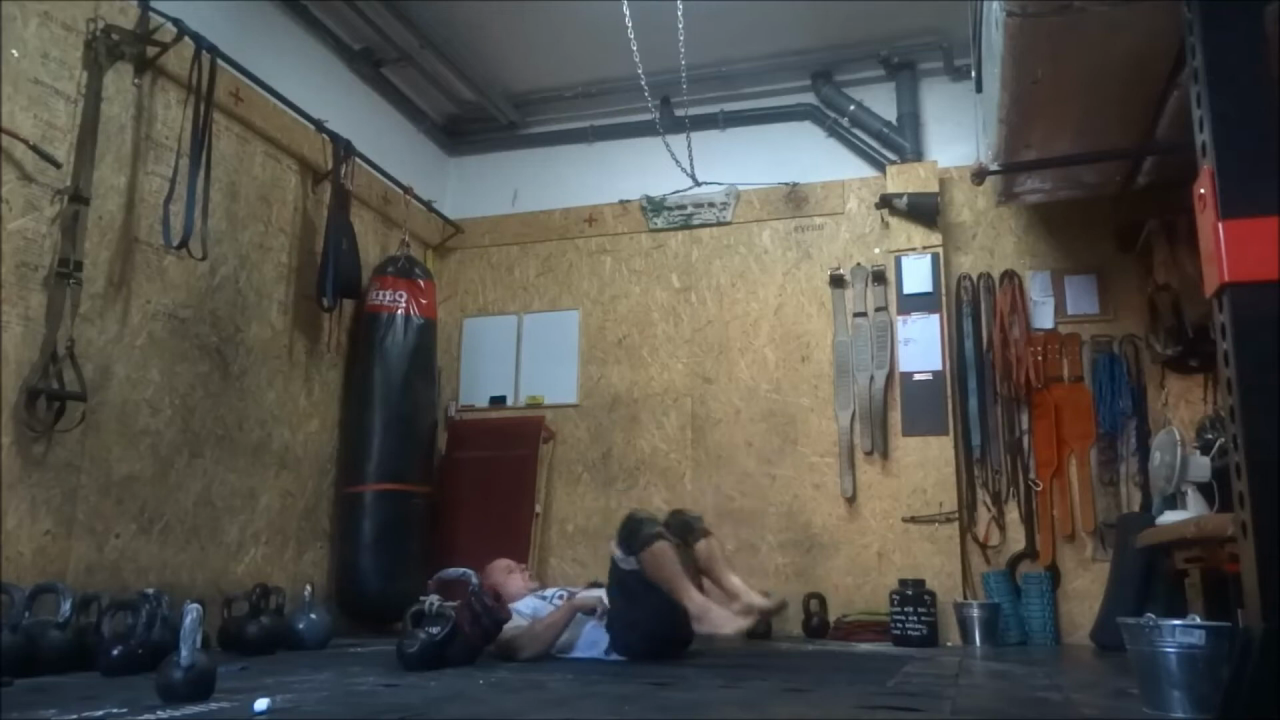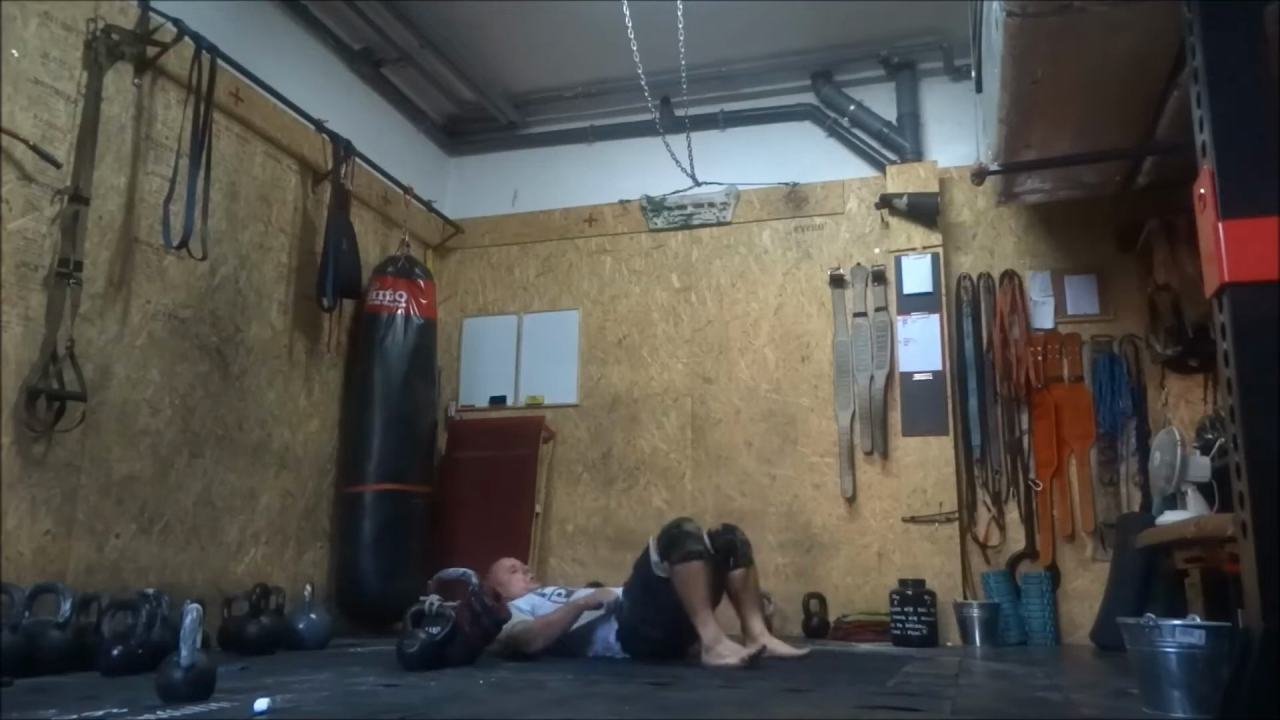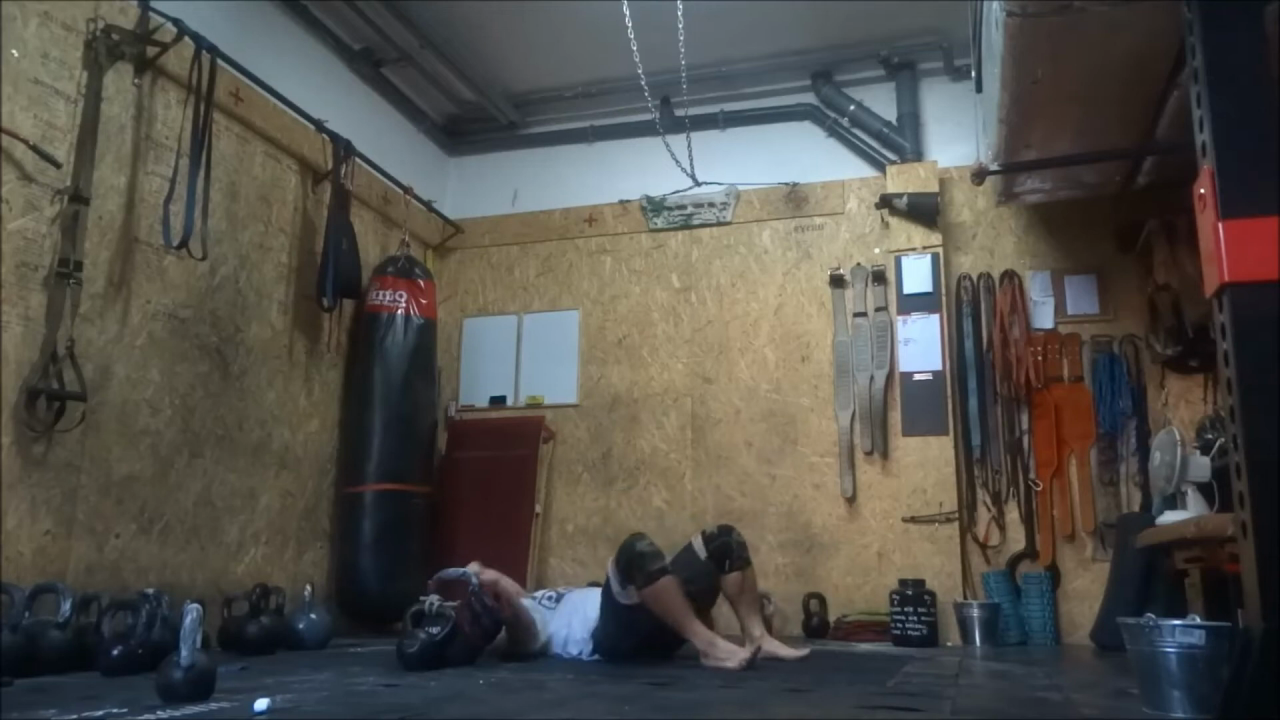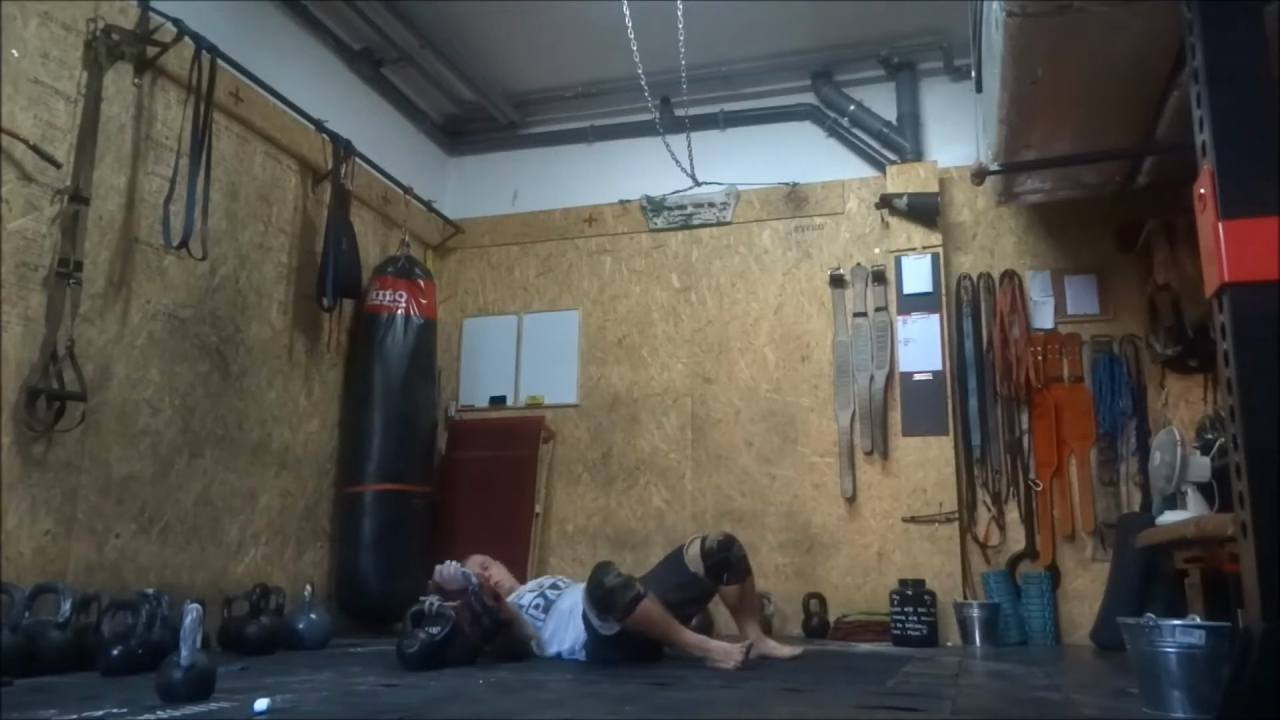
dt=0.4s
person 1, frame 1
left shoulder: (550, 599)
right shoulder: (511, 616)
right elbow: (521, 649)
right wrist: (574, 605)
left hip: (666, 622)
right hip: (631, 636)
left knee: (679, 520)
right knee: (638, 525)
left ankle: (743, 596)
right ankle: (702, 611)
person 1, frame 2
left shoulder: (553, 597)
right shoulder: (512, 613)
right elbow: (527, 642)
right wrist: (583, 603)
left hip: (666, 623)
right hip: (630, 629)
left knee: (727, 538)
right knee: (682, 532)
left ankle: (758, 635)
right ankle: (713, 643)
person 1, frame 3
left shoulder: (549, 601)
right shoulder: (514, 619)
right elbow: (522, 638)
right wrist: (496, 590)
left hip: (654, 625)
right hip: (616, 636)
left knee: (722, 539)
right knee: (637, 549)
left ankle: (757, 638)
right ankle: (710, 647)
person 1, frame 4
left shoulder: (546, 583)
right shoulder: (508, 610)
right elbow: (523, 637)
right wrist: (464, 590)
left hip: (635, 611)
right hip: (608, 641)
left knee: (719, 548)
right knee: (606, 578)
left ankle: (755, 639)
right ankle: (704, 649)
